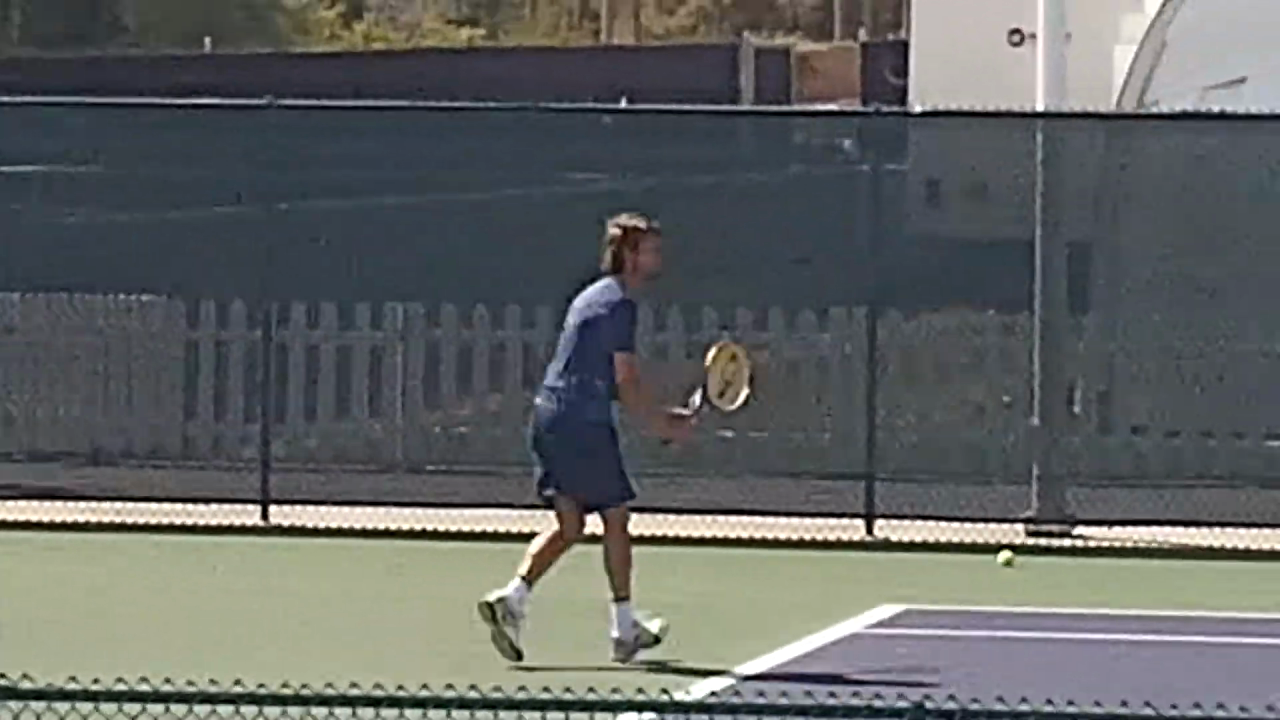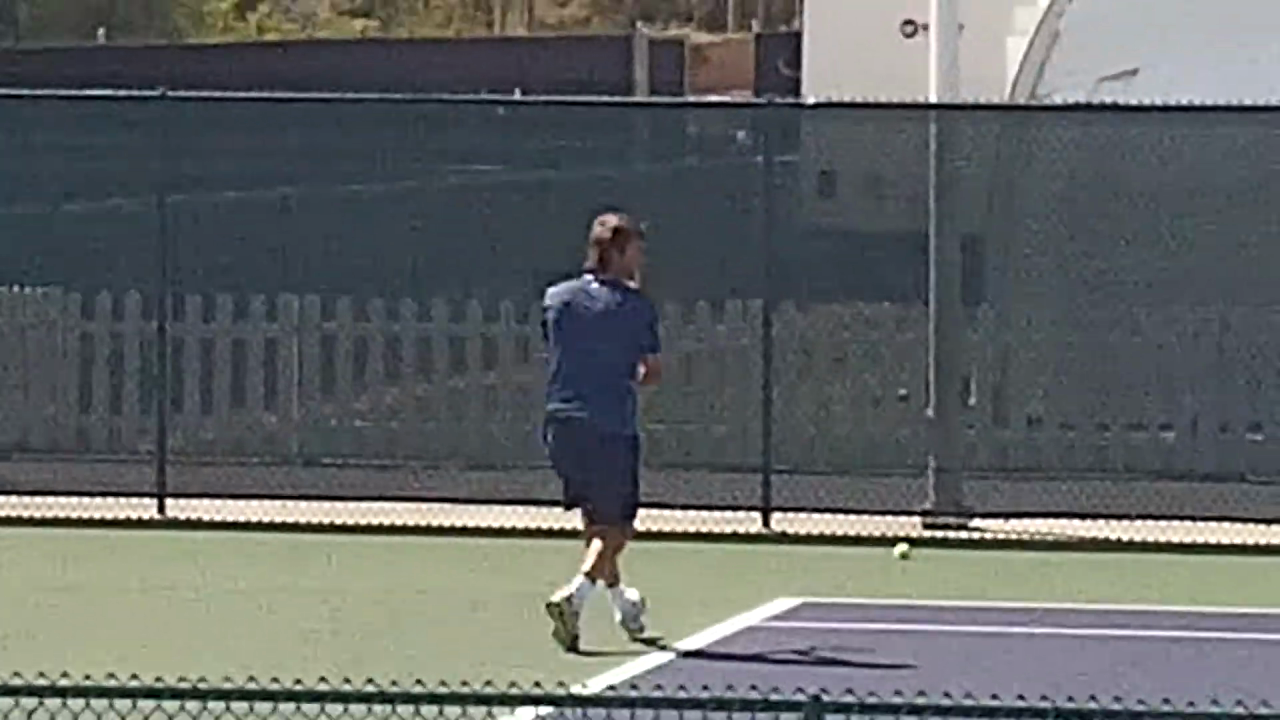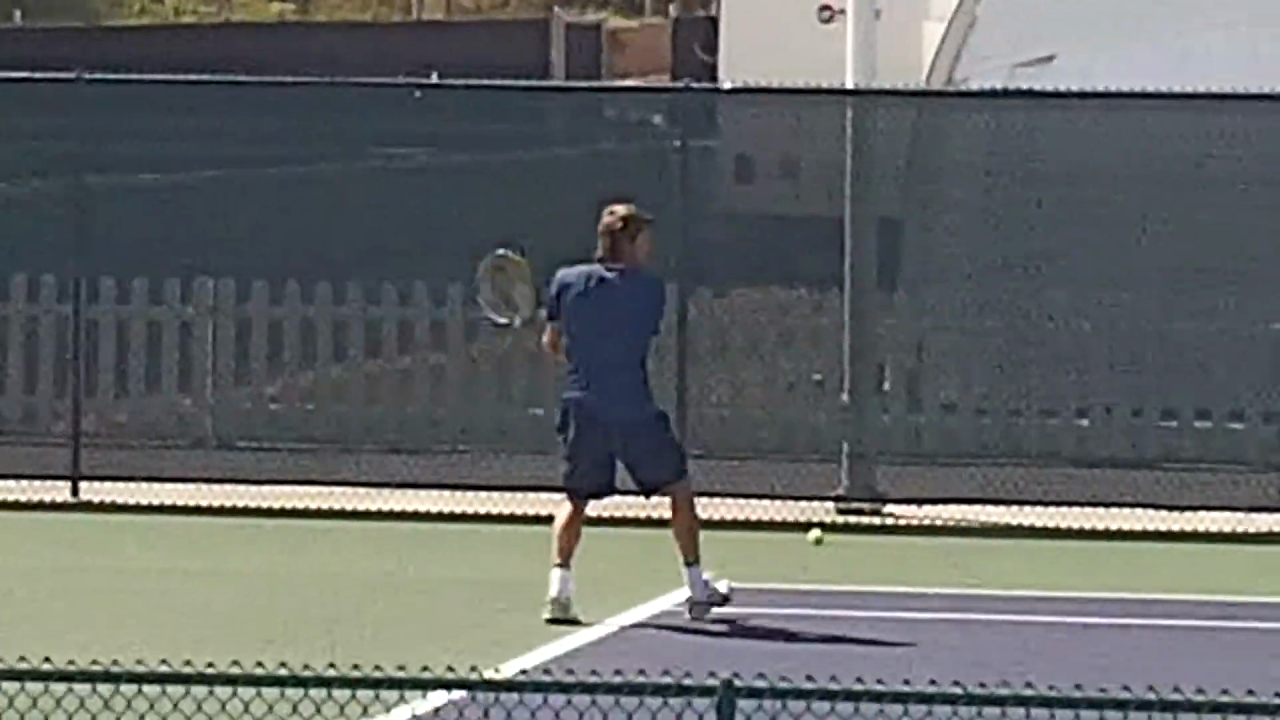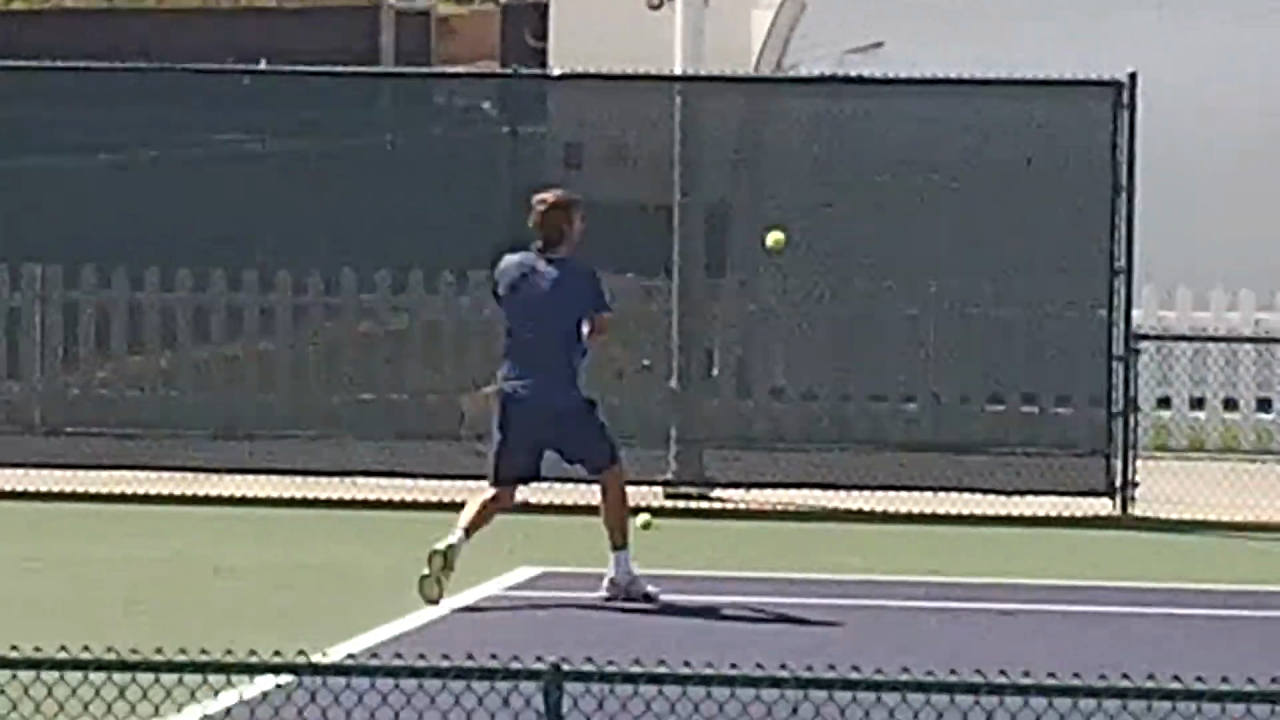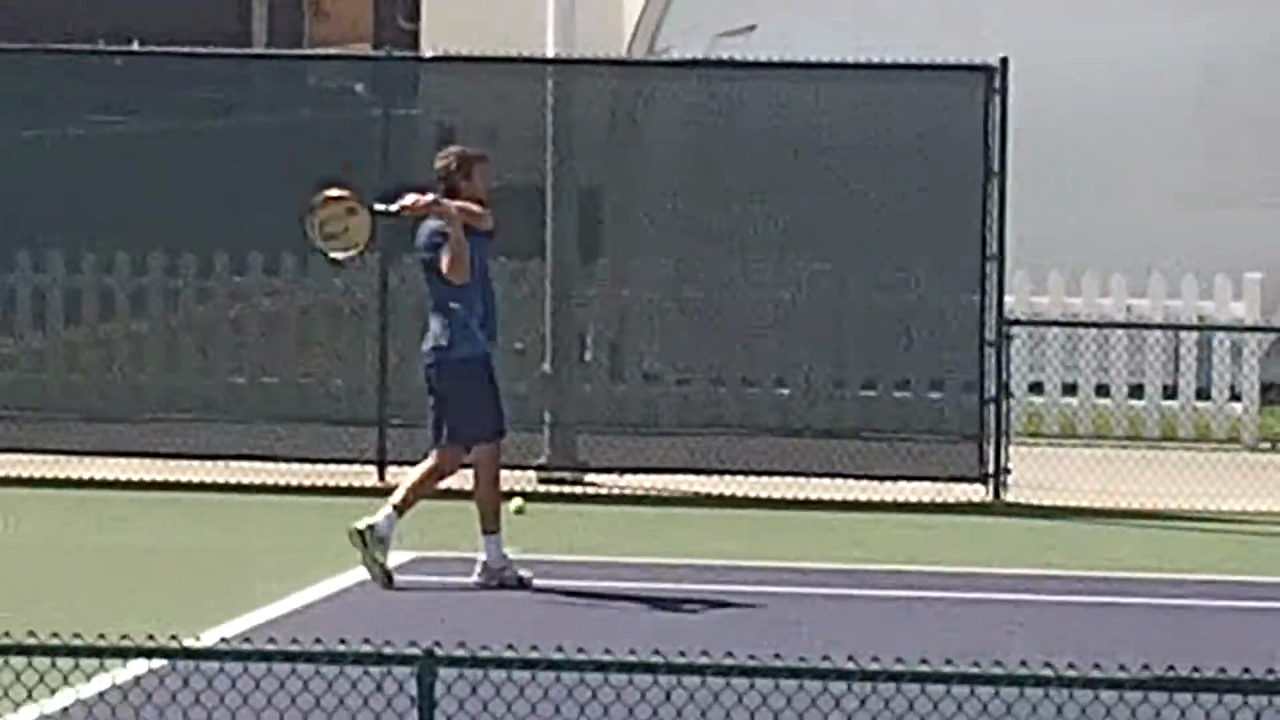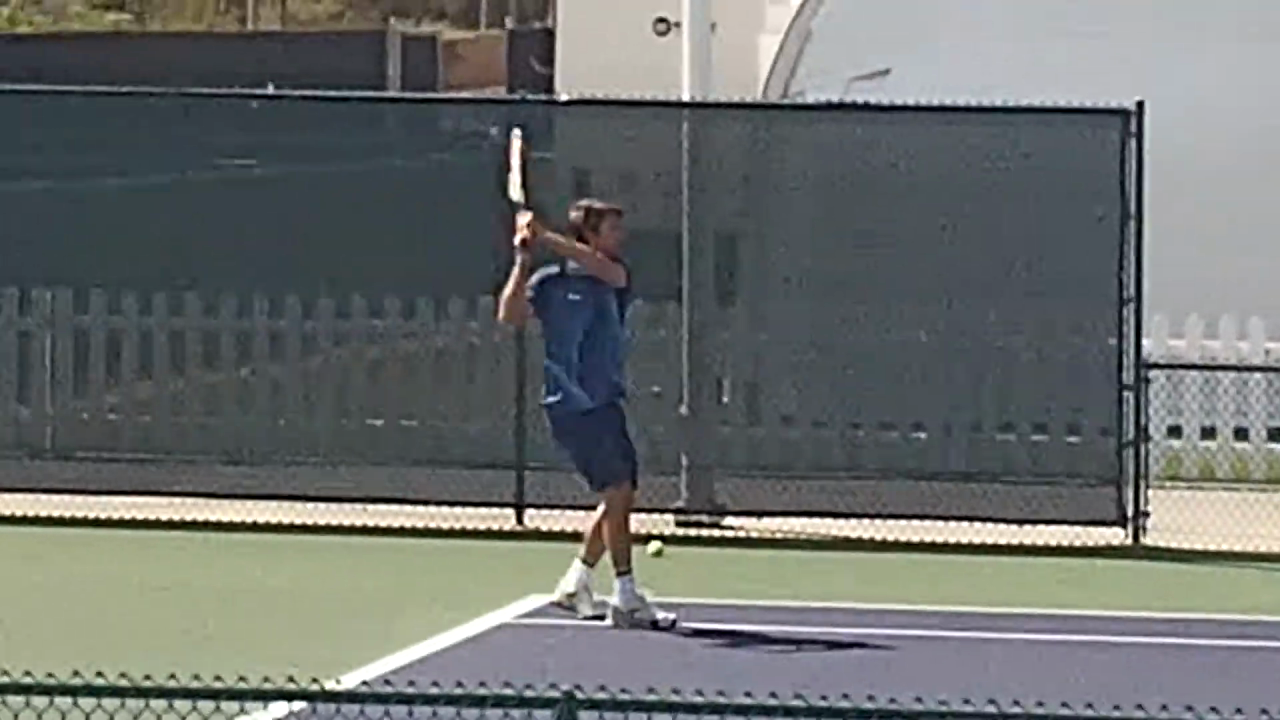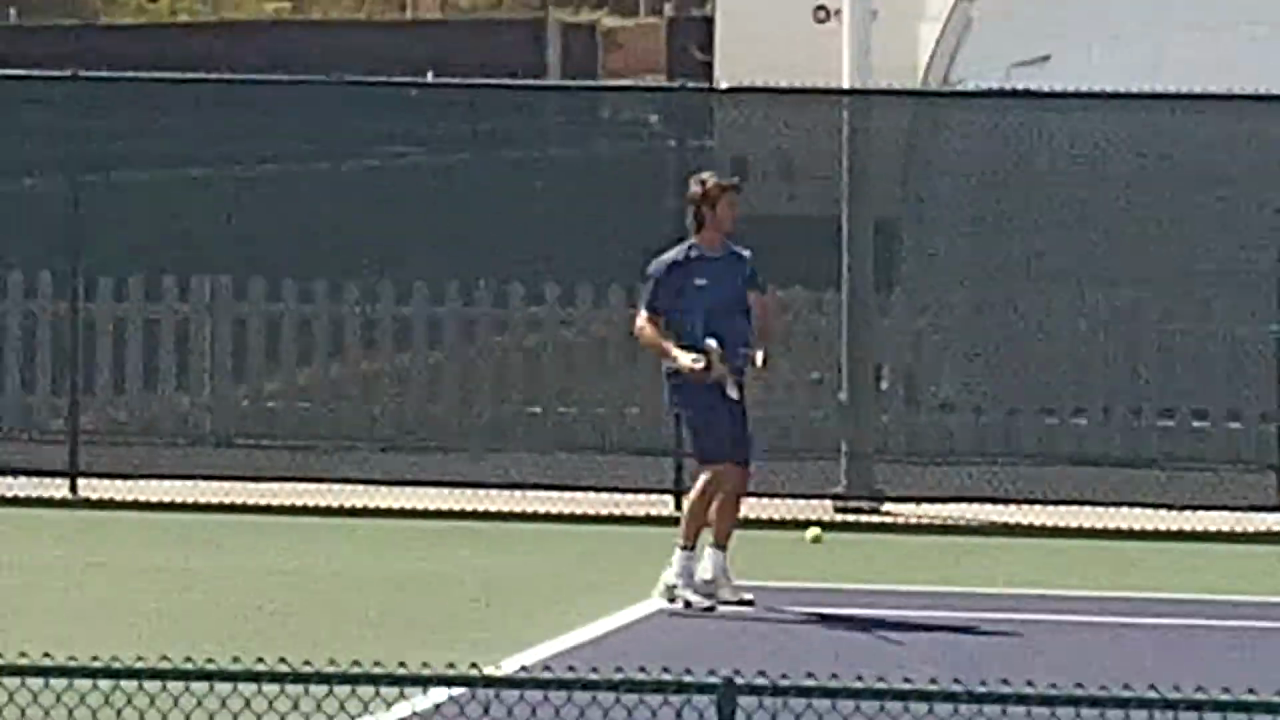
dt=0.3s
person 1, frame 1
left shoulder: (597, 296)
right shoulder: (619, 302)
right elbow: (626, 379)
left wrist: (660, 417)
right wrist: (660, 425)
left hip: (551, 417)
right hip: (581, 422)
left knee: (568, 523)
right knee: (616, 516)
left ankle: (512, 598)
right ankle: (625, 628)
person 1, frame 2
left shoulder: (556, 297)
right shoulder: (637, 303)
right elbow: (654, 371)
left hip: (562, 423)
right hip: (611, 430)
left knee: (592, 515)
right knee: (617, 528)
left ankle: (620, 601)
right ankle: (573, 596)
person 1, frame 3
left shoulder: (567, 280)
right shoulder: (652, 289)
left elbow: (552, 344)
left hip: (582, 411)
right hip: (635, 413)
left knee: (576, 502)
right knee: (680, 490)
left ankle: (559, 593)
right ankle: (698, 588)
person 1, frame 4
left shoulder: (510, 266)
right shoulder: (579, 281)
right elbow: (599, 329)
left hip: (514, 395)
right hip: (558, 402)
left knee: (501, 492)
right knee: (611, 476)
left ankle: (450, 547)
right ankle: (622, 576)
person 1, frame 5
left shoulder: (473, 222)
right shoulder: (434, 231)
left elbow: (483, 218)
right elbow: (459, 275)
left wrist: (444, 207)
right wrist: (452, 220)
left hip: (463, 353)
right hip: (460, 355)
left knee: (447, 457)
right knee: (487, 453)
left ankle: (380, 524)
right ankle: (492, 559)
person 1, frame 6
left shoulder: (616, 271)
right shoulder: (548, 281)
left elbow: (602, 271)
right elbow: (509, 316)
left wrist: (547, 236)
right wrist: (522, 262)
left hip: (606, 403)
right hip: (571, 406)
left knee: (621, 496)
right knee: (616, 494)
left ankle: (574, 585)
right ankle: (628, 601)
person 1, frame 7
left shoulder: (742, 262)
right shoulder: (671, 266)
left elbow: (760, 314)
right elbow: (643, 325)
left wrist: (758, 348)
right wrist: (676, 354)
left hip: (729, 381)
right hip: (693, 382)
left knee: (737, 477)
right knee: (718, 472)
left ankle: (713, 574)
right ankle: (679, 573)
